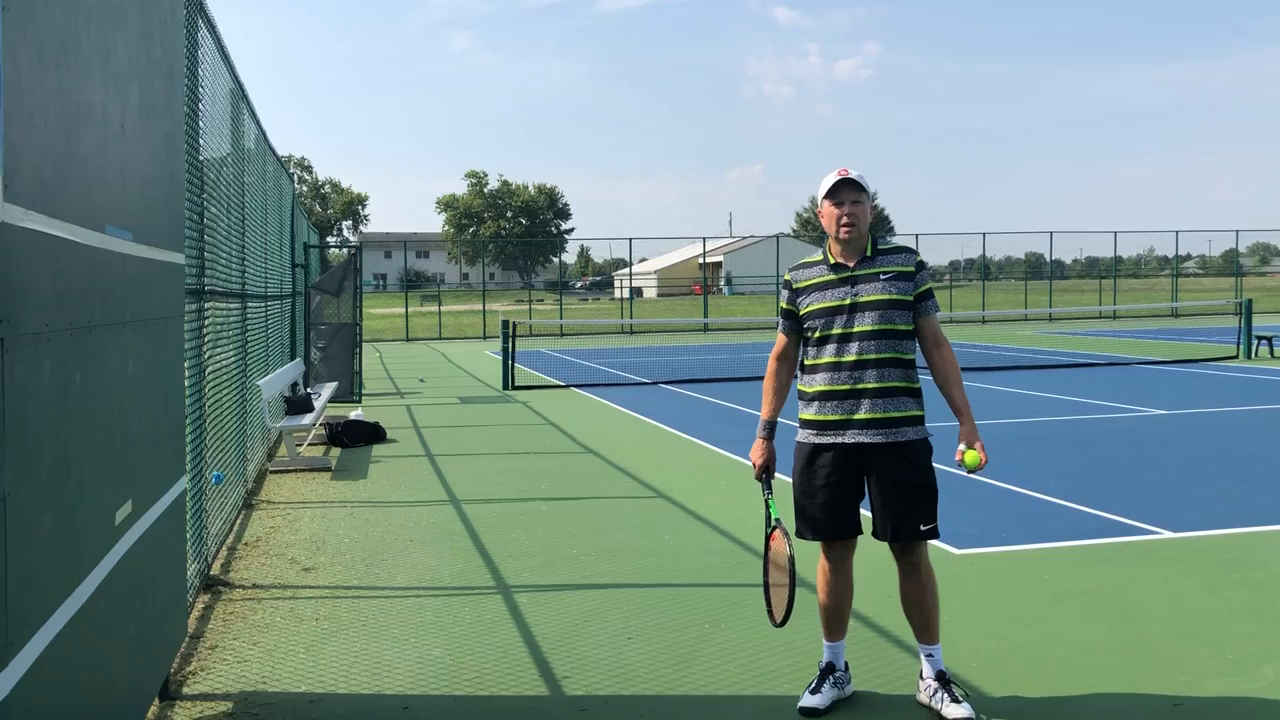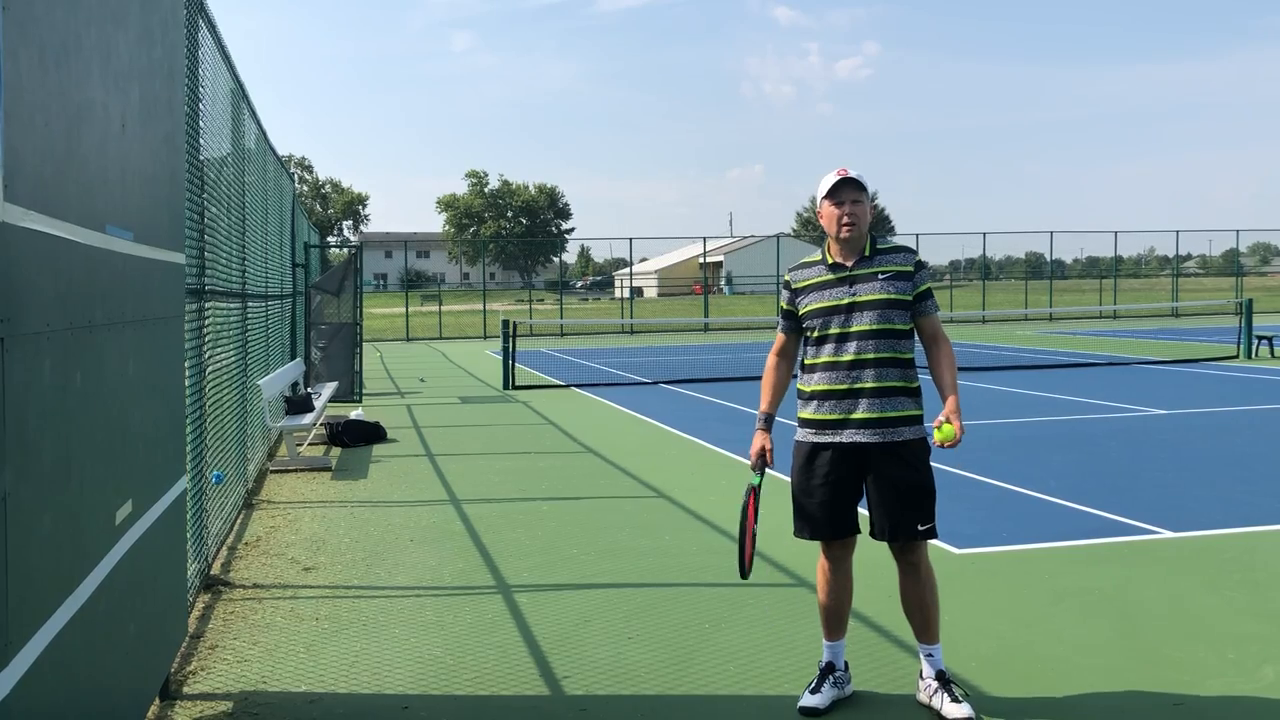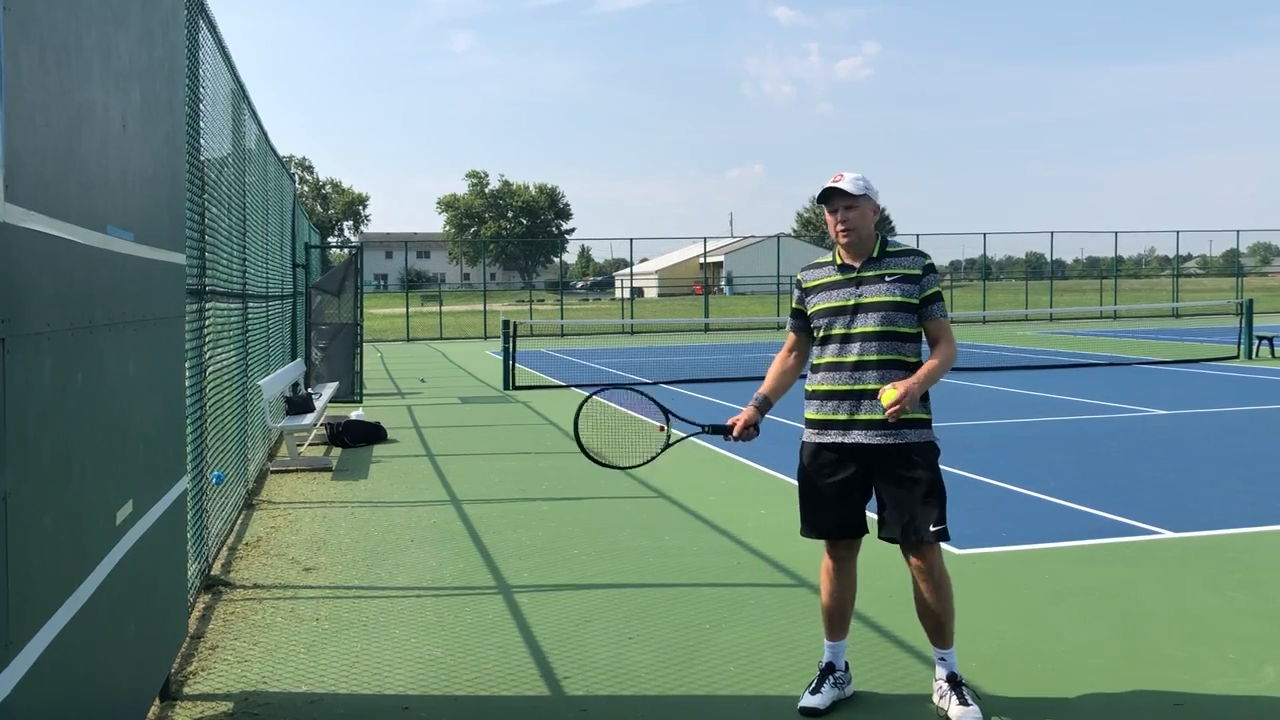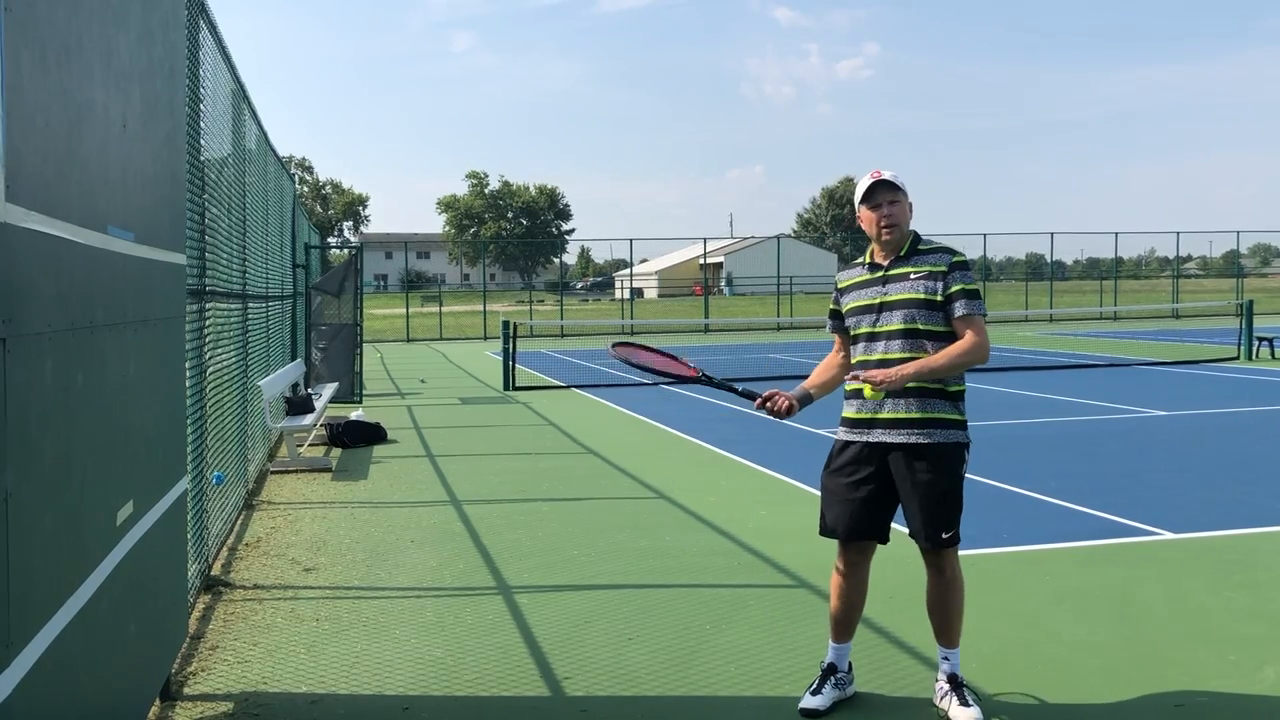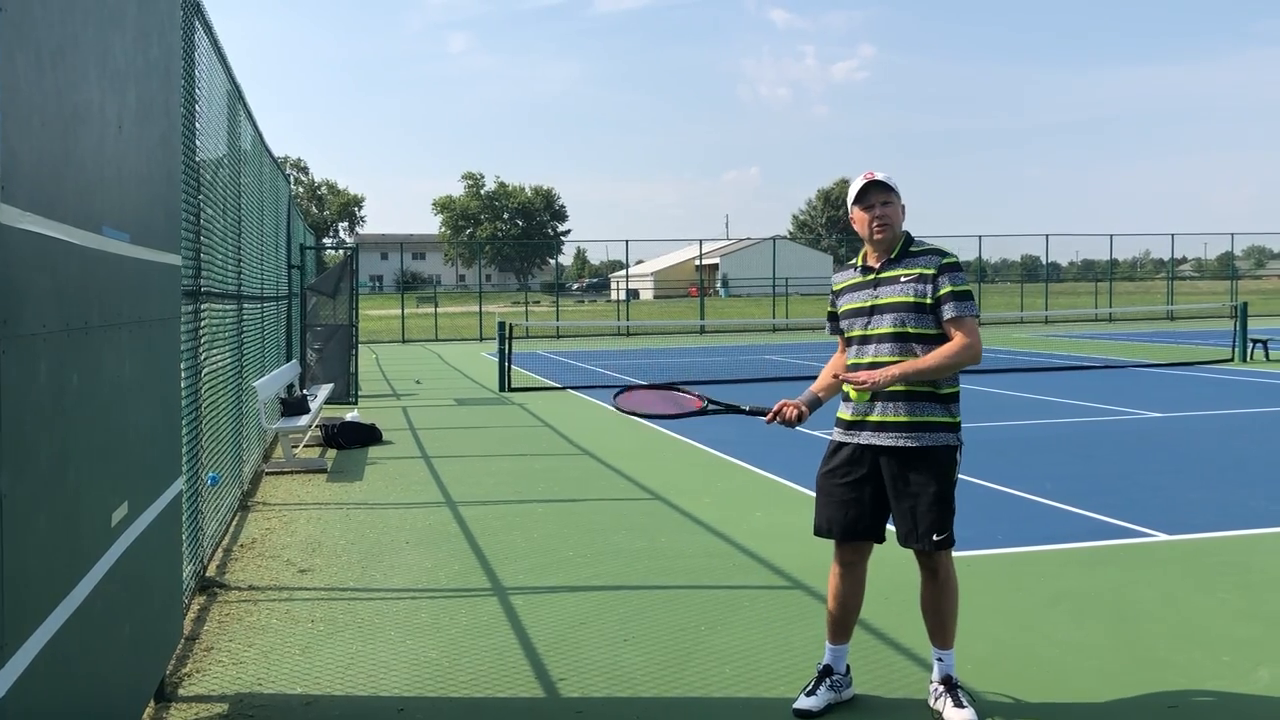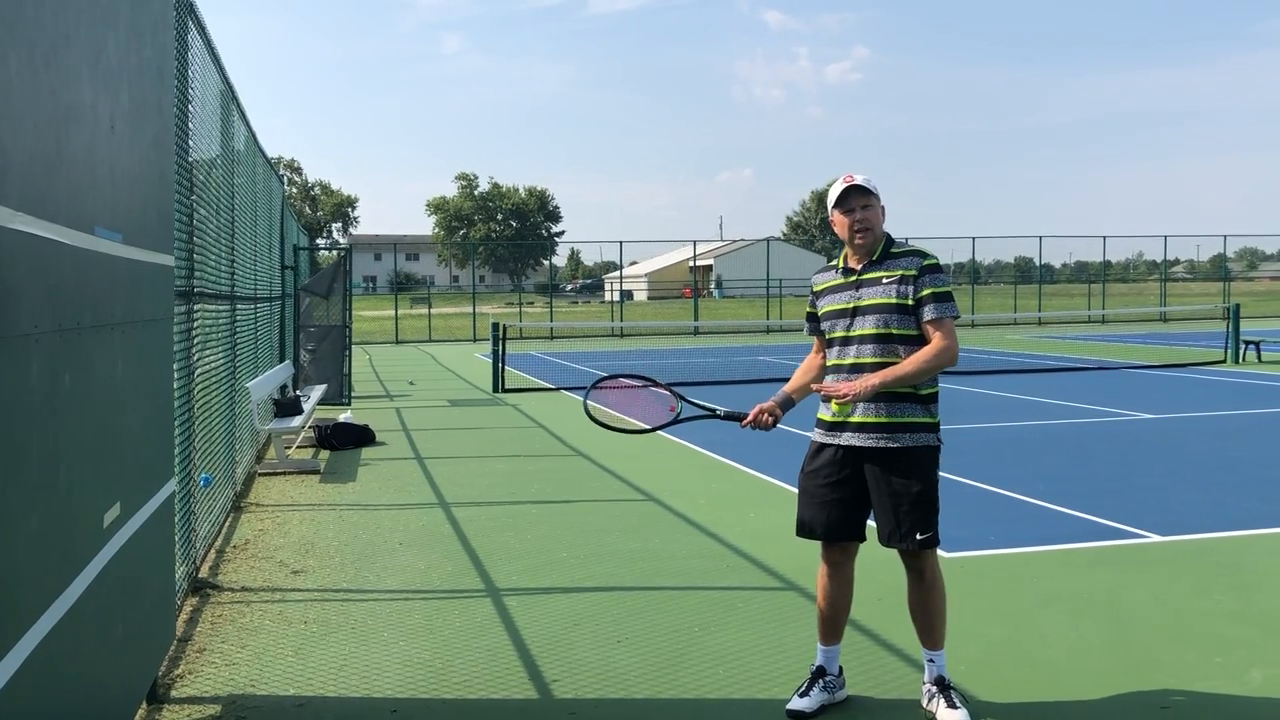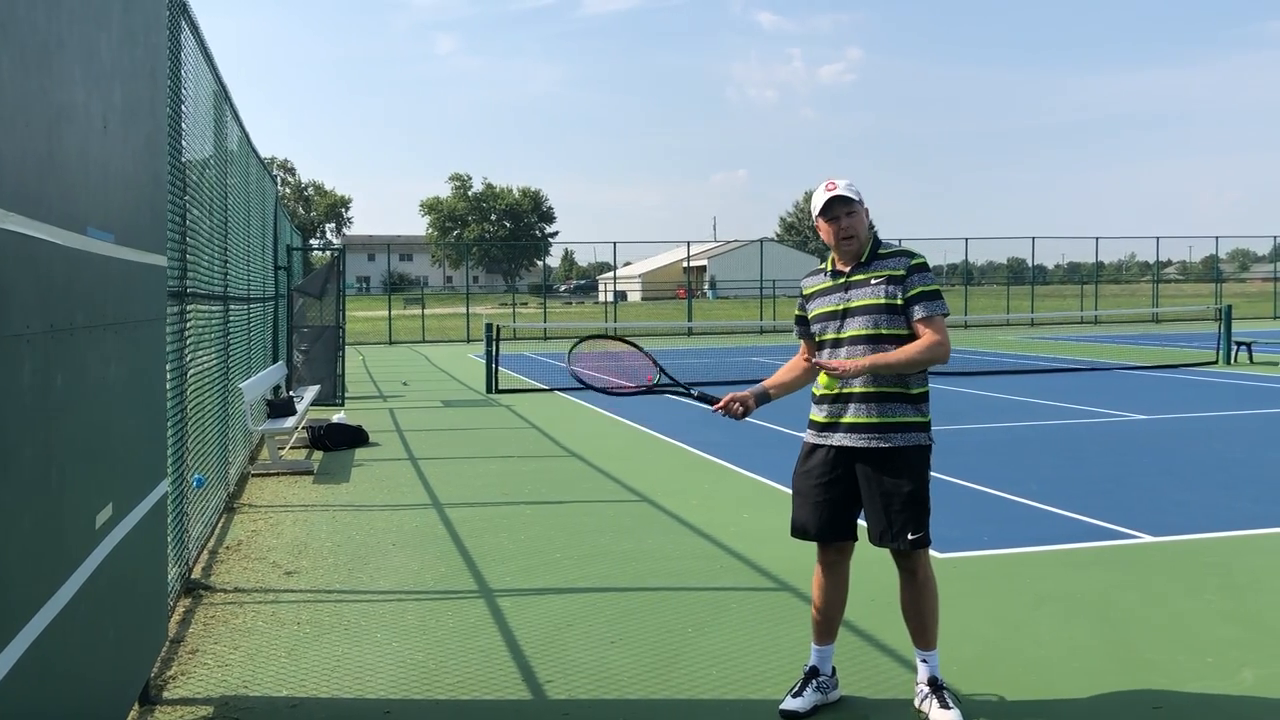
dt=0.4s
person 1, frame 1
left shoulder: (907, 264)
right shoulder: (799, 277)
left elbow: (935, 345)
right elbow: (782, 359)
left wrist: (966, 420)
right wrist: (764, 433)
left hip: (900, 436)
right hip: (823, 440)
left knee: (912, 552)
right knee: (834, 550)
left ankle: (933, 673)
right ankle: (834, 668)
person 1, frame 2
left shoulder: (906, 264)
right shoulder: (799, 277)
left elbow: (935, 341)
right elbow: (782, 355)
left wrist: (952, 404)
right wrist: (764, 425)
left hip: (898, 436)
right hip: (822, 439)
left knee: (912, 553)
right knee: (834, 549)
left ankle: (933, 673)
right ankle: (834, 668)
person 1, frame 3
left shoulder: (916, 267)
right shoulder: (810, 278)
left elbow: (945, 343)
right elbow: (793, 352)
left wrist: (917, 383)
right wrist: (757, 406)
left hip: (905, 438)
right hip: (829, 441)
left knee: (923, 555)
right knee: (838, 550)
left ankle: (947, 675)
right ankle: (834, 668)
person 1, frame 4
left shoulder: (947, 265)
right shoulder: (847, 279)
left elbow: (977, 346)
left wrist: (905, 372)
right wrist: (798, 396)
left hip: (932, 438)
right hip: (859, 438)
left knee: (940, 555)
right knee: (851, 550)
right ankle: (837, 669)
person 1, frame 5
left shoulder: (939, 266)
right shoulder: (843, 279)
left elbow: (969, 346)
left wrist: (892, 373)
right wrist: (808, 400)
left hip: (924, 441)
right hip: (854, 439)
left knee: (934, 555)
right knee: (847, 551)
right ankle: (835, 671)
person 1, frame 6
left shoulder: (920, 267)
right shoulder: (822, 281)
left elbow: (945, 349)
left wrist: (872, 382)
right wrist: (781, 401)
left hip: (905, 440)
right hip: (835, 440)
left knee: (919, 556)
right knee: (835, 552)
right ankle: (827, 672)
person 1, frame 7
left shoulder: (908, 267)
right shoulder: (813, 284)
left elbow: (938, 346)
left wrist: (862, 365)
right wrist: (757, 394)
left hip: (896, 440)
right hip: (827, 440)
left knee: (911, 554)
right knee: (830, 551)
right ankle: (821, 672)
